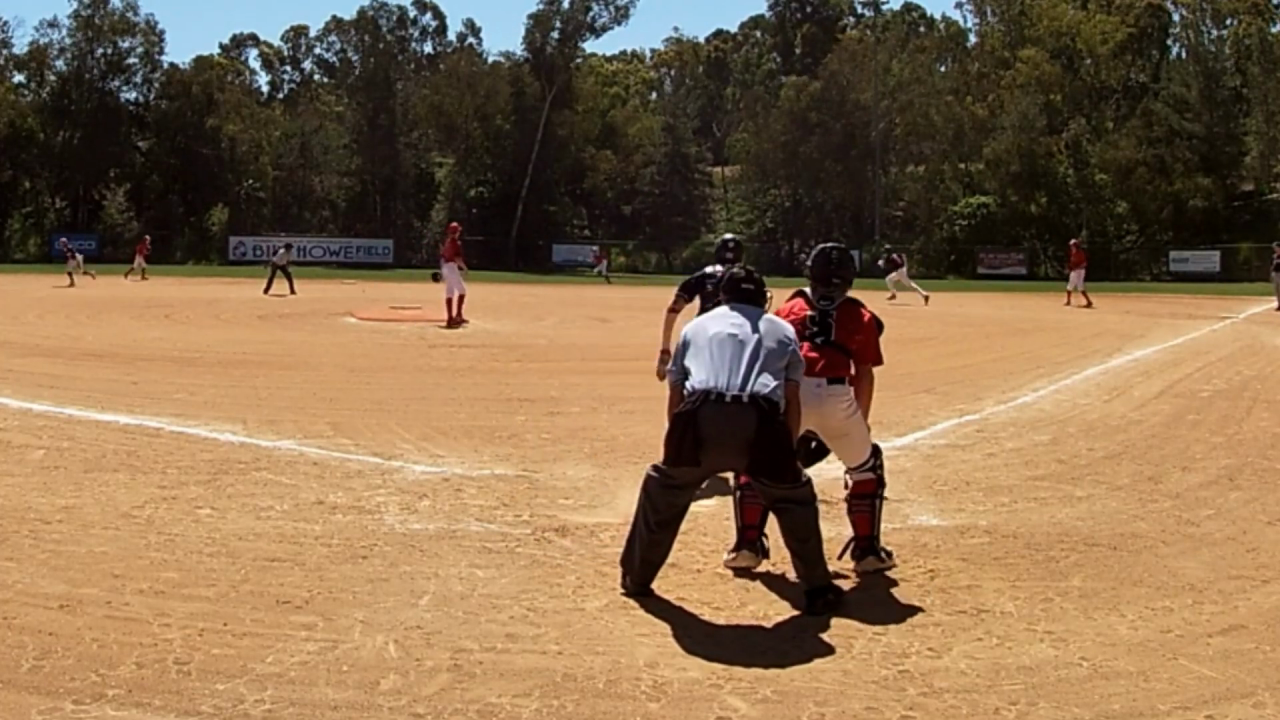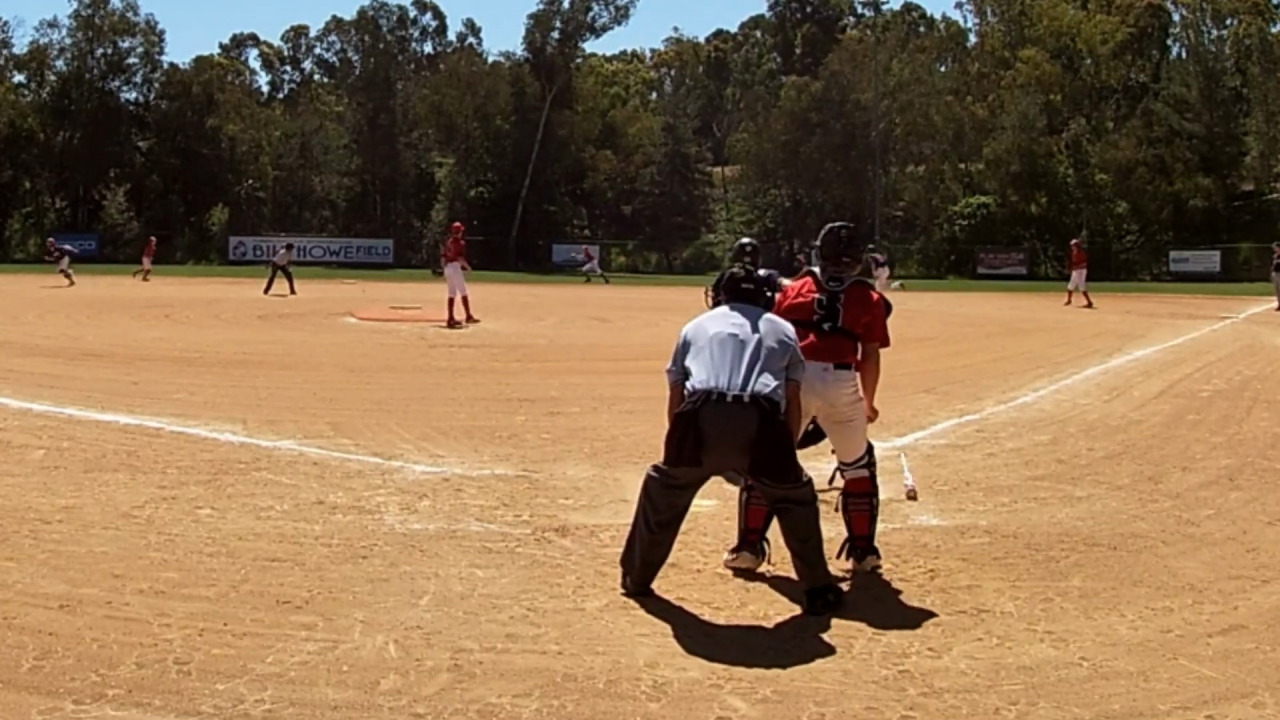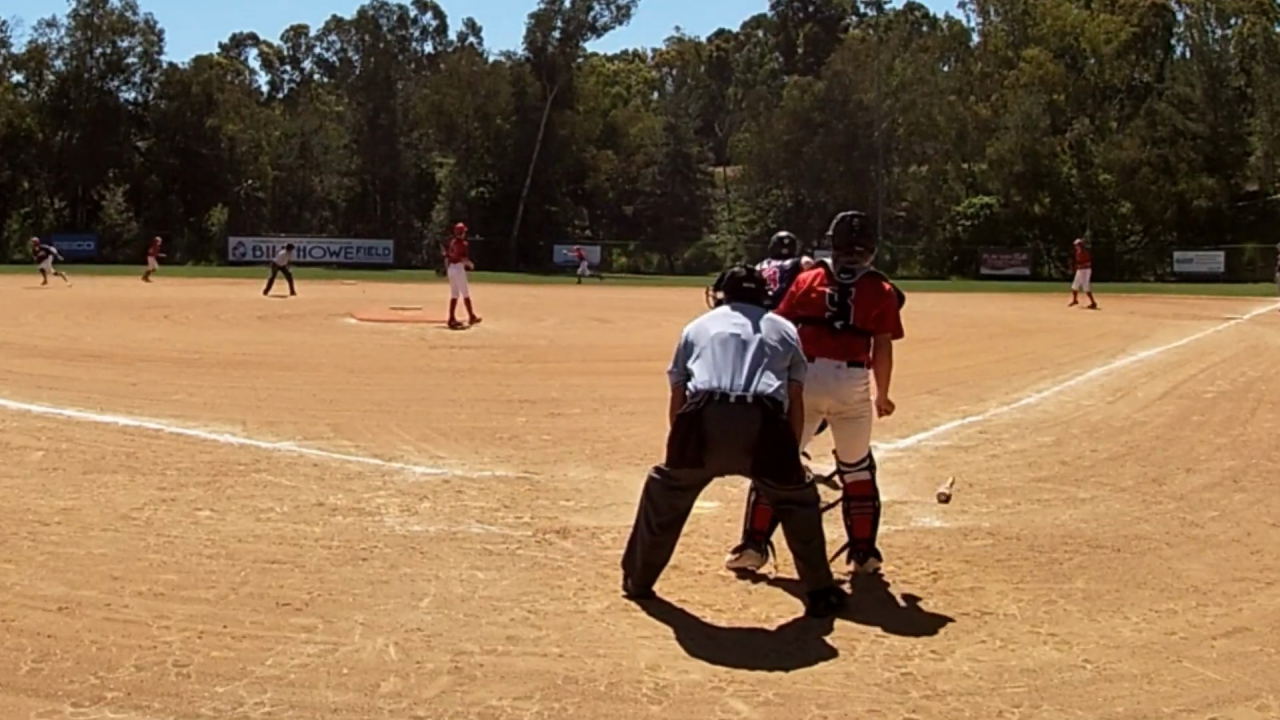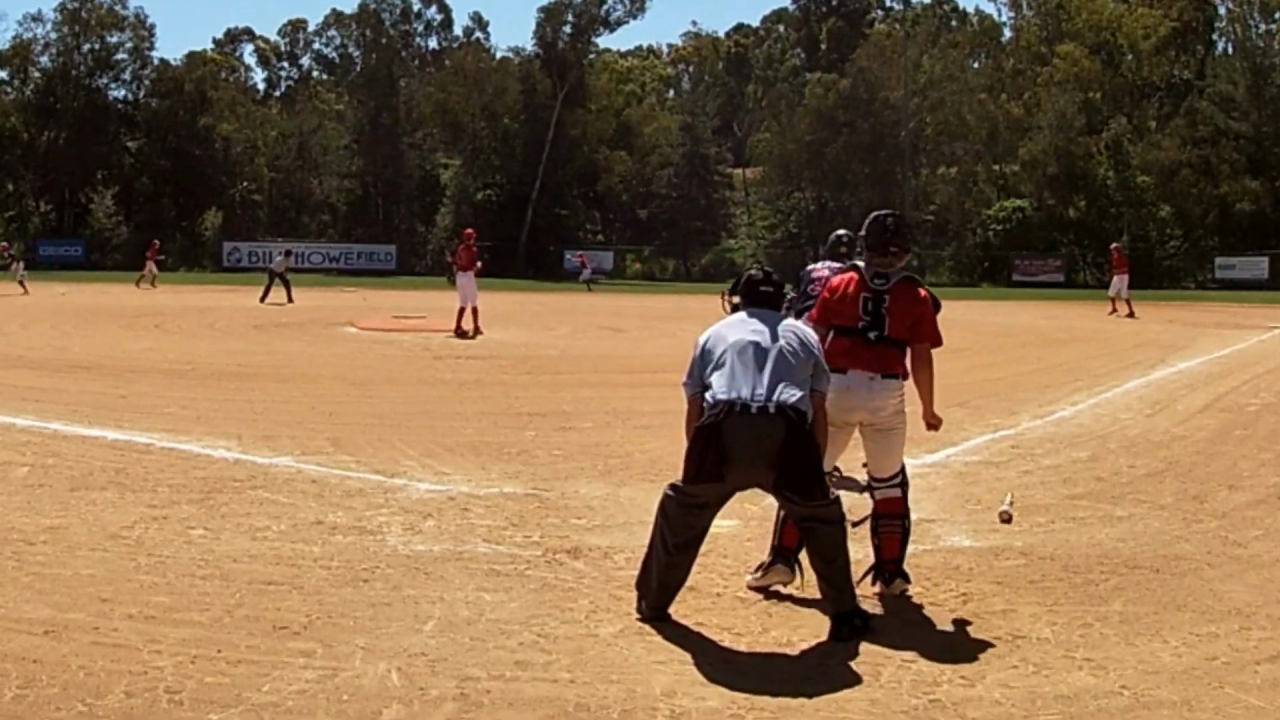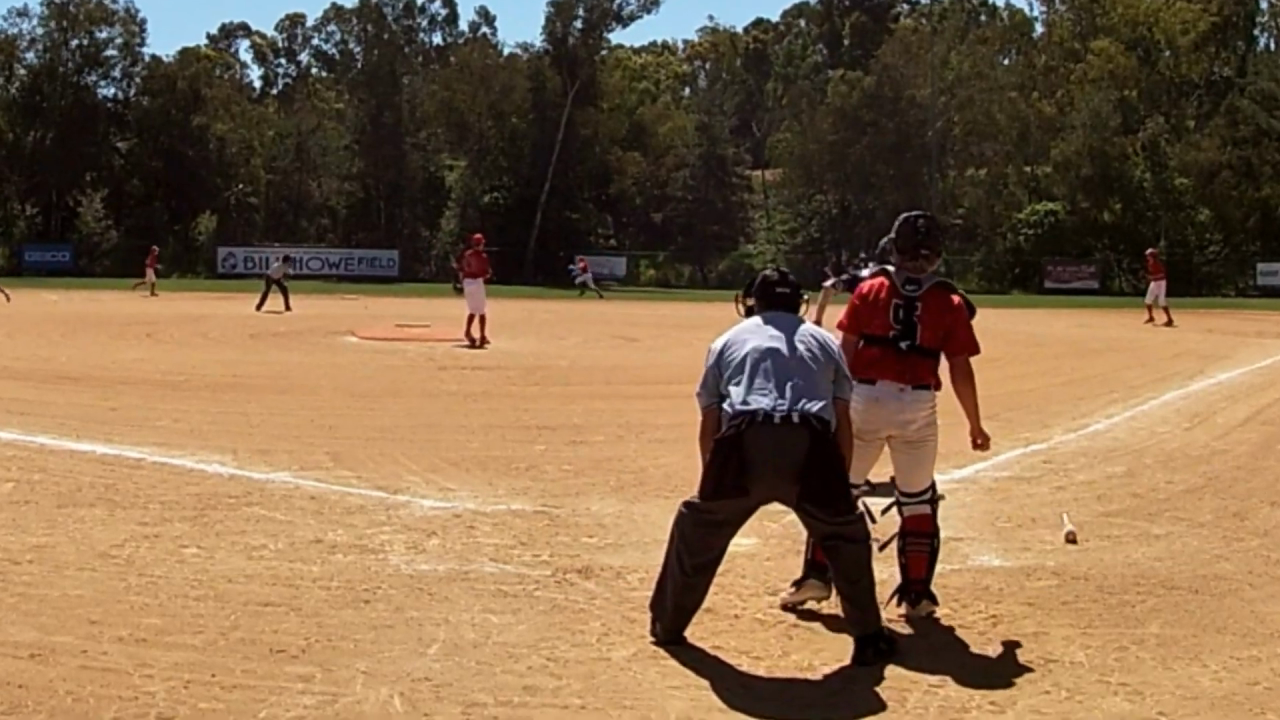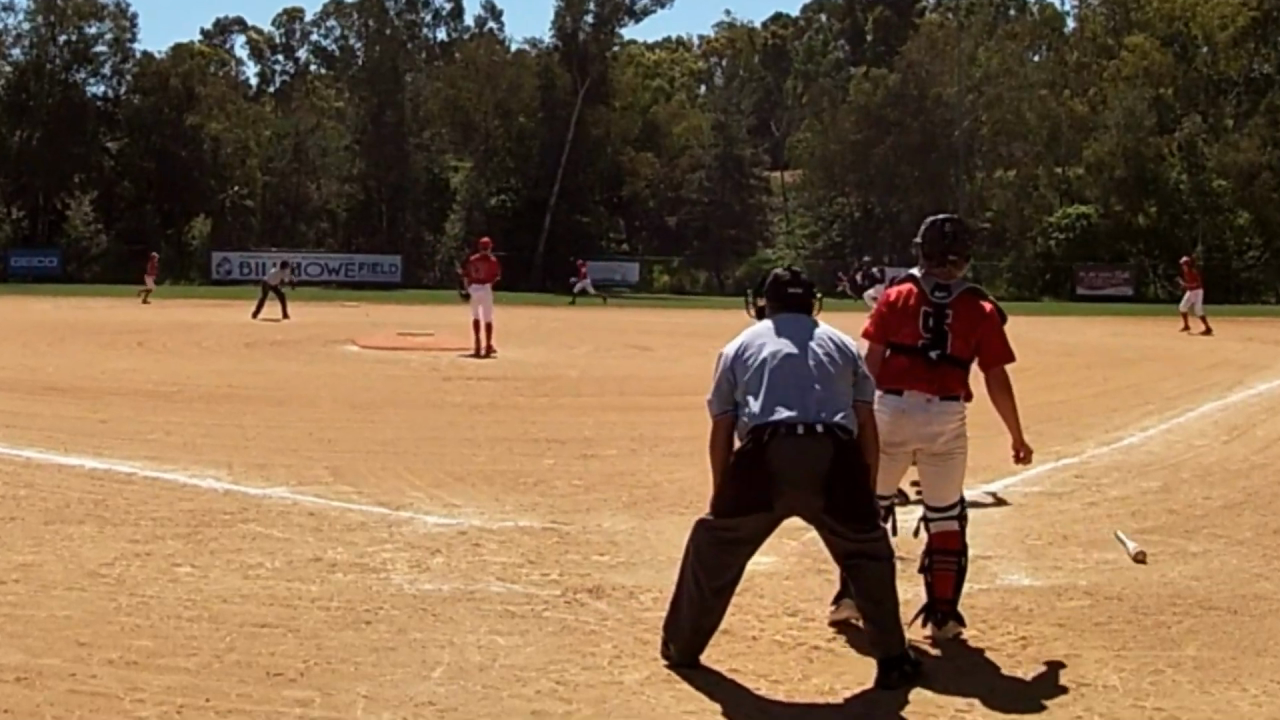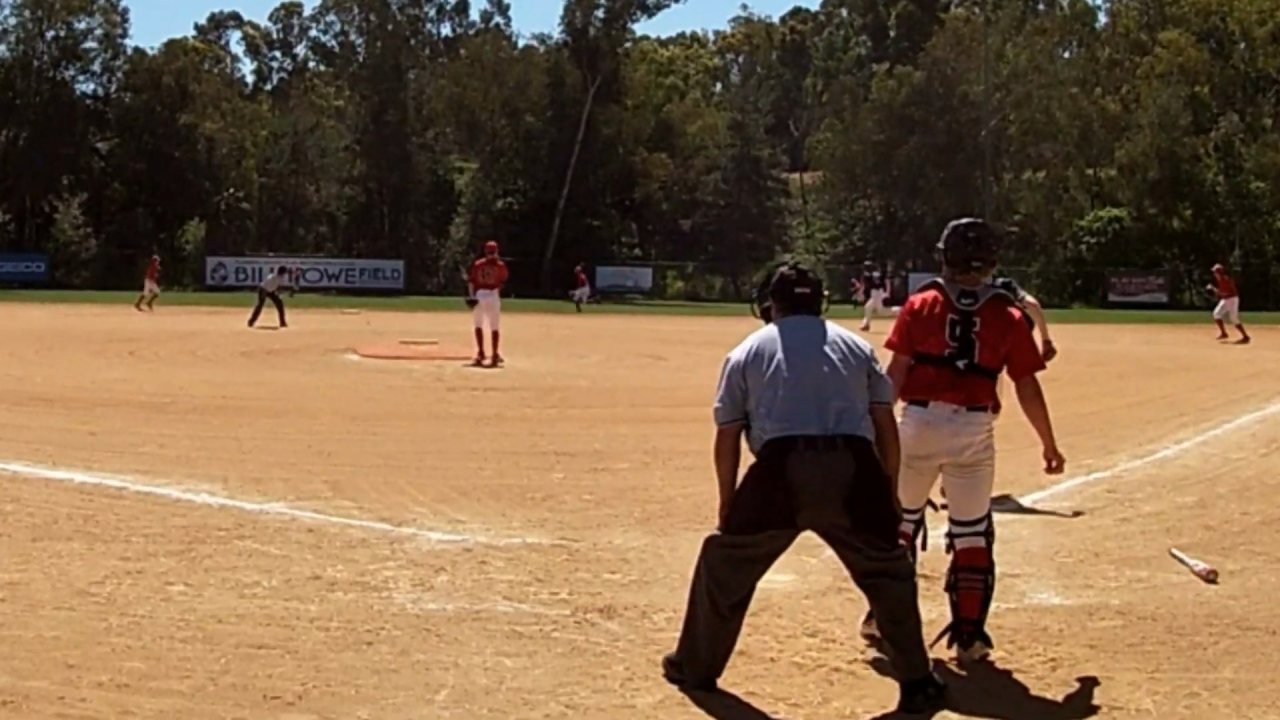
dt=0.1s
person 1, frame 1
left shoulder: (788, 308)
right shoulder: (861, 316)
right elbow: (864, 375)
right wrist: (861, 422)
right hip: (834, 397)
right knee: (866, 466)
left ankle: (748, 545)
right ankle: (867, 551)
person 1, frame 2
left shoulder: (795, 289)
right shoulder: (869, 298)
right elbow: (870, 356)
right wrist: (868, 403)
right hip: (840, 383)
right knee: (857, 465)
left ankle: (749, 546)
right ankle: (862, 550)
person 1, frame 3
left shoulder: (806, 279)
right shoulder: (881, 289)
right elbow: (882, 348)
right wrist: (882, 395)
left hip: (805, 376)
right hip: (852, 381)
right knee: (857, 468)
left ankle: (753, 545)
right ankle: (863, 552)
person 1, frame 4
left shoulder: (839, 284)
right shoulder: (916, 296)
left elbow: (815, 343)
right elbow: (921, 358)
right wrist: (928, 407)
left hip: (837, 387)
right hip: (886, 394)
right knee: (888, 484)
left ankle: (782, 560)
right ankle: (890, 573)
person 1, frame 5
left shoulder: (870, 289)
right shoulder: (950, 302)
left elbow: (845, 351)
right elbow: (960, 369)
right wrist: (974, 424)
left hip: (866, 399)
right hip: (916, 406)
right knee: (917, 500)
left ankle: (816, 575)
right ankle: (916, 594)
person 1, frame 6
left shoulder: (897, 296)
right shoulder: (981, 309)
left elbow: (872, 362)
right elbow: (996, 379)
right wrist: (1016, 435)
left hip: (893, 410)
right hip: (945, 417)
left knee: (872, 504)
right knee: (945, 516)
left ankle: (853, 593)
right ankle: (943, 614)
person 1, frame 7
left shoulder: (921, 304)
right shoulder: (1008, 316)
left elbow: (897, 372)
right elbow: (1027, 387)
right wrist: (1048, 443)
left hip: (919, 422)
right hip: (973, 429)
left knee: (901, 518)
right knee: (971, 532)
right ankle: (969, 634)
person 2, frame 1
left shoulder: (696, 326)
right shoulder: (783, 330)
left elbow: (675, 395)
right elbow: (791, 400)
left wrist: (679, 447)
right wrist: (786, 453)
left hip: (700, 419)
right hip: (760, 423)
left knee: (662, 490)
right knee: (794, 498)
left ankle: (636, 578)
right ankle: (818, 590)
person 2, frame 2
left shoulder: (696, 326)
right shoulder: (782, 330)
left elbow: (676, 395)
right elbow: (792, 400)
left wrist: (679, 448)
right wrist: (786, 453)
left hip: (702, 418)
right hip: (760, 422)
left knee: (663, 490)
right knee: (796, 497)
left ankle: (637, 578)
right ankle: (818, 590)
person 2, frame 3
left shoulder: (697, 326)
right shoulder: (784, 329)
left elbow: (677, 396)
right elbow: (795, 401)
left wrist: (680, 448)
right wrist: (789, 454)
left hip: (704, 419)
right hip: (763, 422)
left knee: (665, 491)
right knee: (798, 499)
left ankle: (638, 580)
right ankle: (820, 592)
person 2, frame 4
left shoulder: (713, 334)
right shoulder: (804, 335)
left elbow: (694, 408)
right elbow: (818, 410)
left wrist: (697, 462)
right wrist: (814, 467)
left hip: (724, 431)
right hip: (786, 434)
left knee: (682, 509)
right knee: (822, 516)
left ankle: (652, 602)
right ankle: (845, 615)
person 2, frame 5
left shoulder: (728, 340)
right shoulder: (824, 340)
left elbow: (710, 420)
right elbow: (842, 418)
left wrist: (713, 476)
right wrist: (839, 479)
left hip: (745, 444)
right hip: (810, 446)
left knee: (698, 526)
right knee: (846, 534)
left ankle: (667, 625)
right ankle: (869, 637)
person 2, frame 6
left shoulder: (740, 345)
right shoulder: (843, 343)
left elbow: (721, 427)
right elbow: (866, 422)
left wrist: (721, 490)
right wrist: (864, 483)
left hip: (765, 456)
right hip: (833, 457)
left knee: (714, 543)
right knee: (869, 552)
left ankle: (682, 647)
right ankle: (894, 660)
person 2, frame 7
left shoulder: (747, 350)
right shoulder: (855, 344)
left elbow: (727, 435)
right elbow: (884, 424)
left wrist: (728, 500)
right wrist: (886, 489)
left hip: (782, 471)
right hip: (852, 470)
left knee: (726, 560)
right knee: (889, 569)
left ankle: (695, 668)
right ankle: (916, 682)
